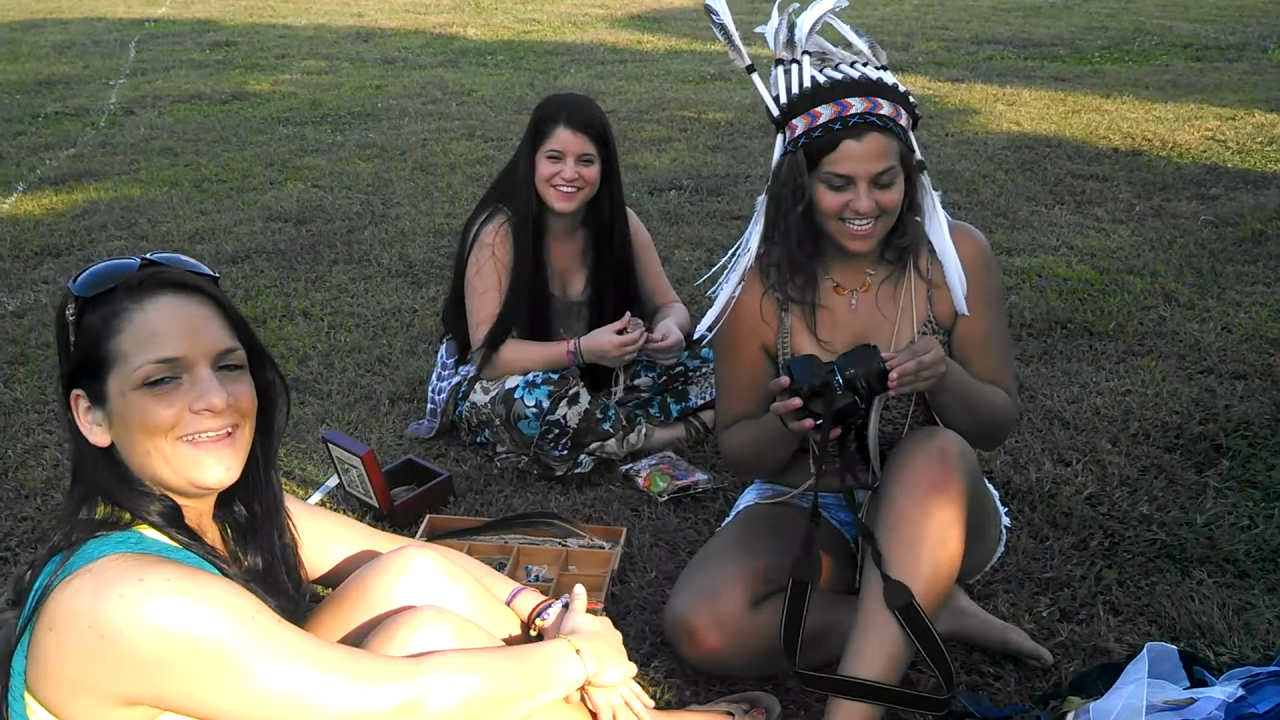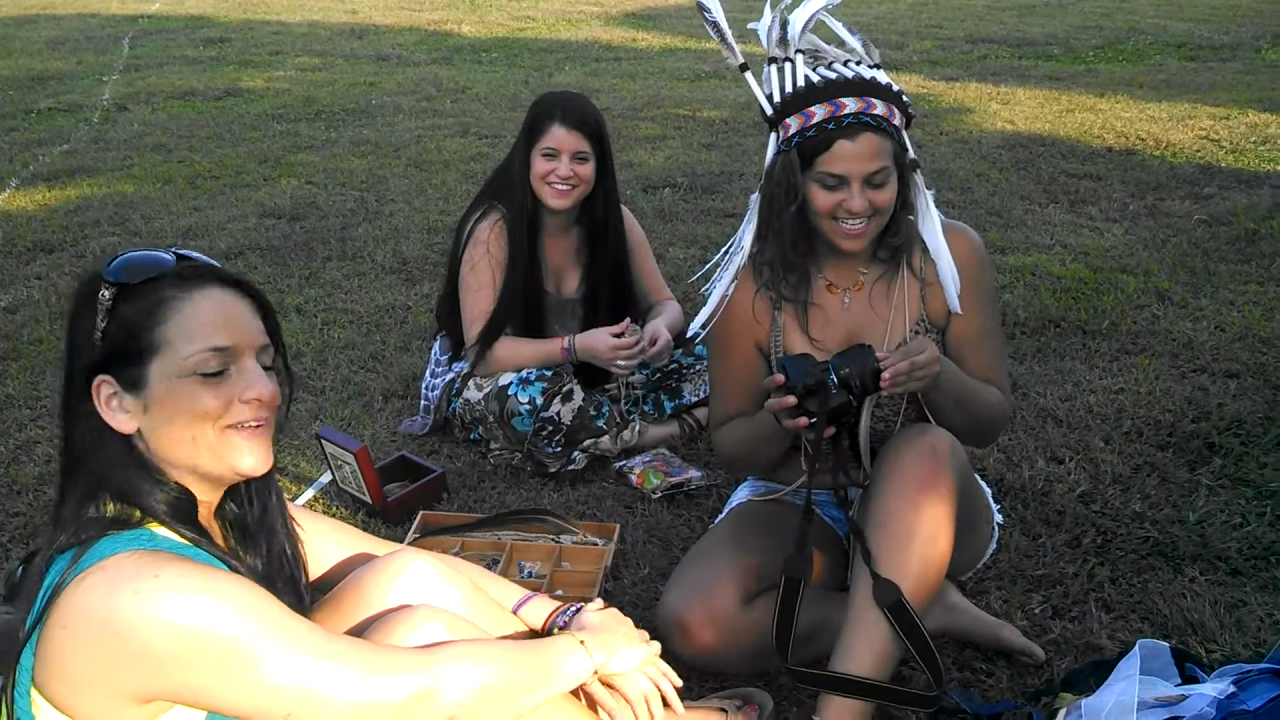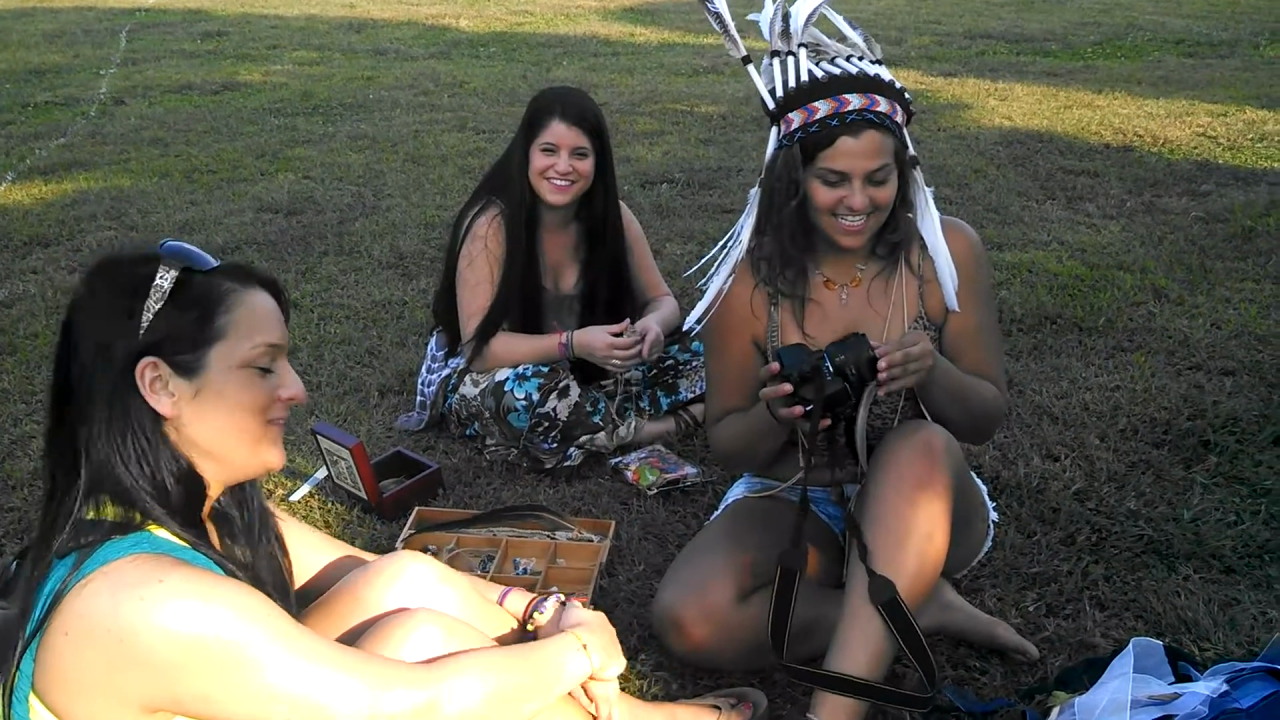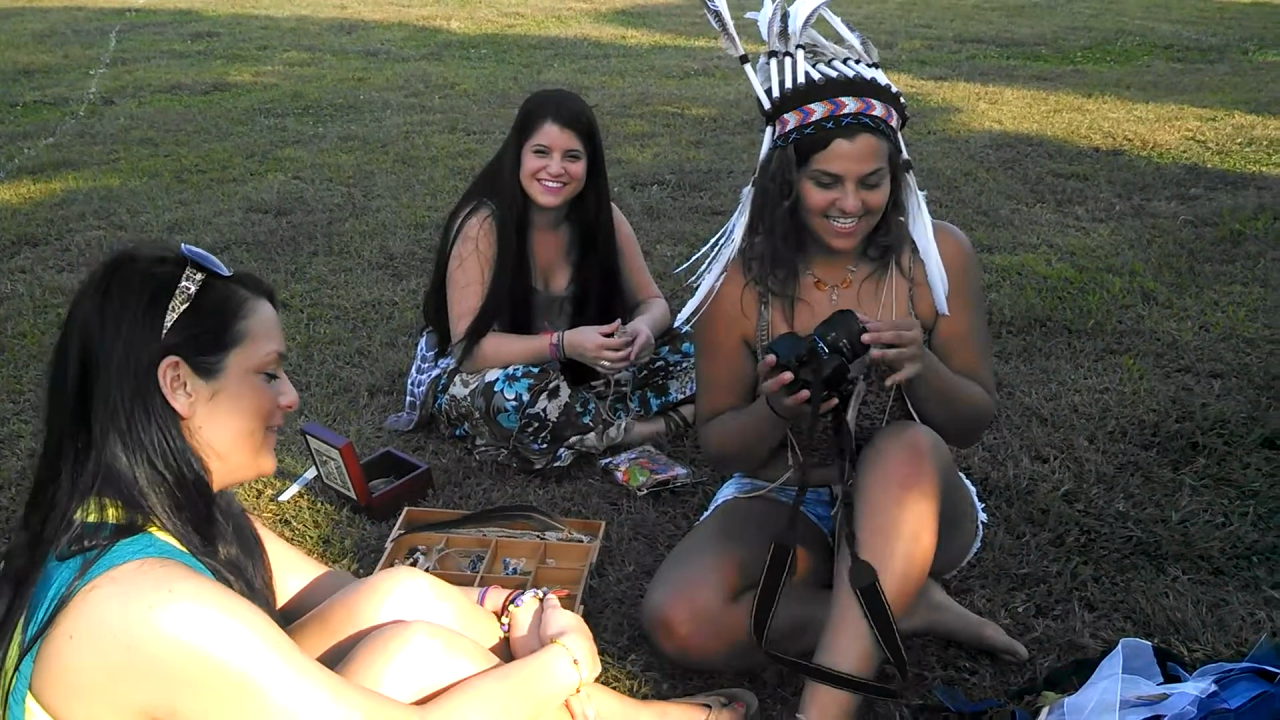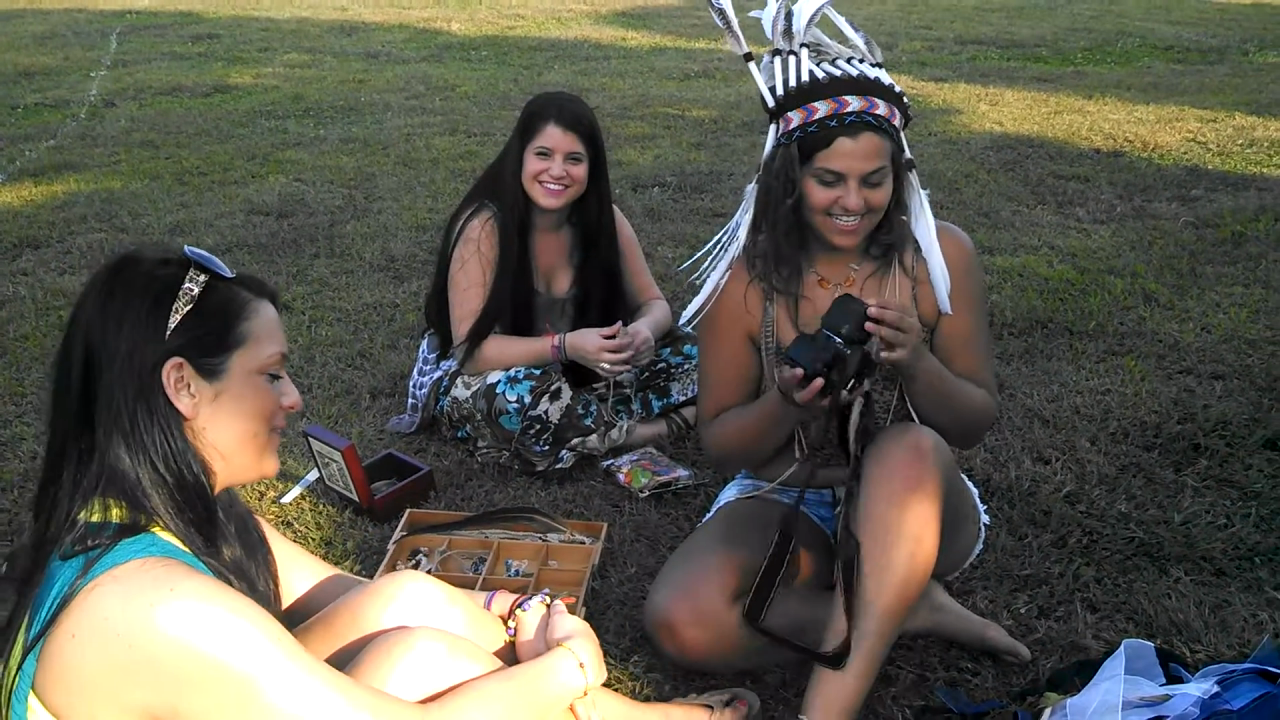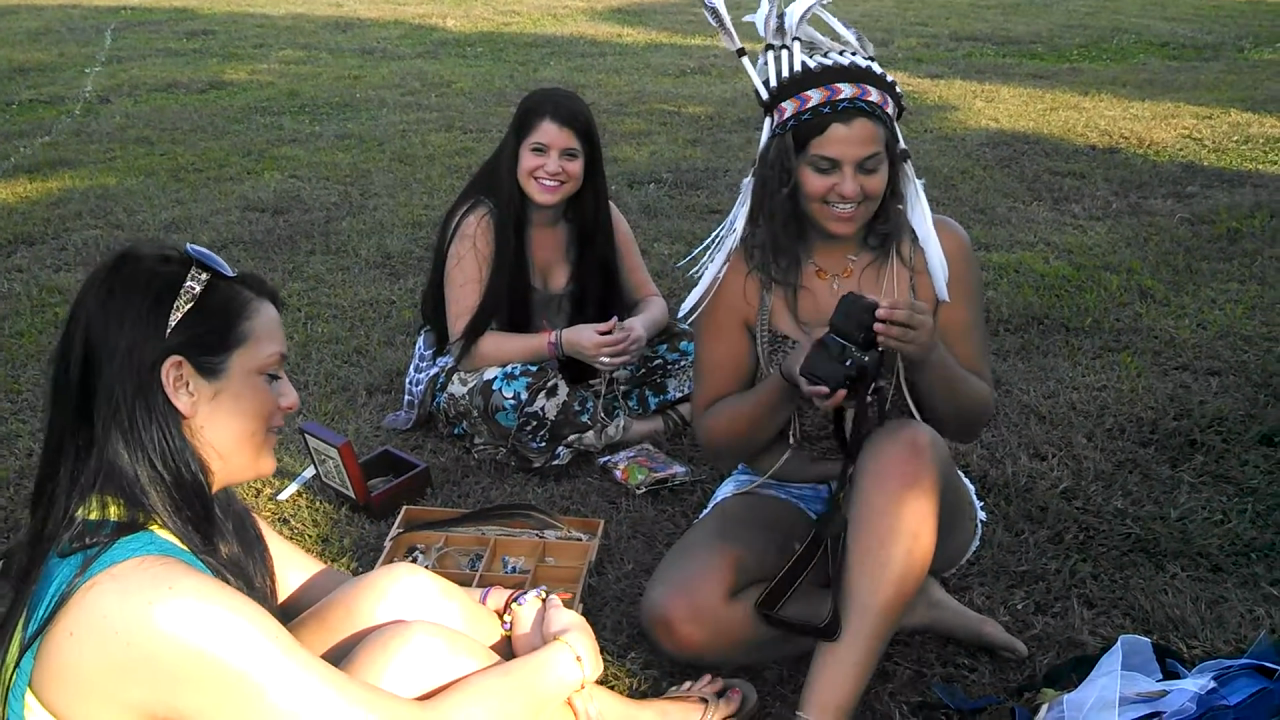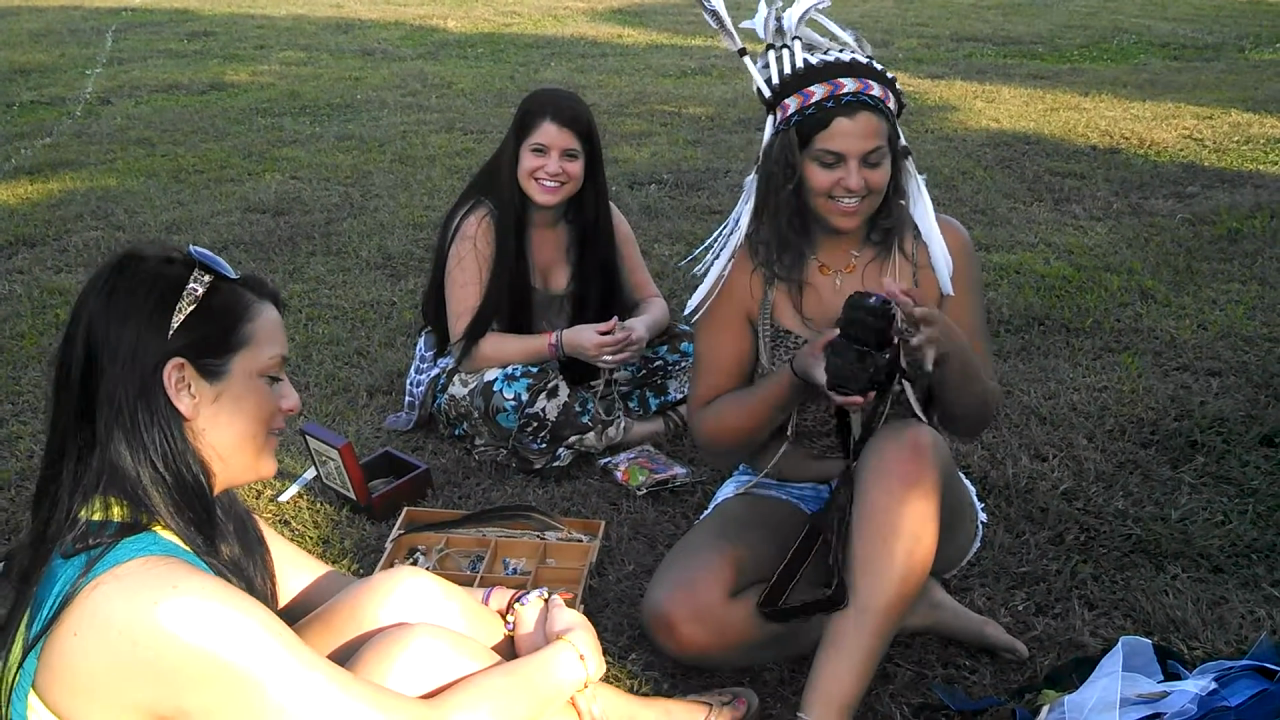
dt=0.2s
person 1, frame 1
left shoulder: (234, 507)
right shoulder: (127, 599)
left elbow: (422, 563)
left wrist: (551, 618)
right wrist: (577, 655)
left knee: (413, 580)
right knee: (419, 632)
person 1, frame 2
left shoulder: (225, 505)
right shoulder: (140, 597)
left elbow: (410, 569)
left wrist: (573, 622)
right wrist: (590, 650)
left knee: (411, 584)
right knee: (417, 631)
person 1, frame 3
left shoulder: (201, 506)
right shoulder: (141, 604)
left elbow: (369, 575)
left wrist: (543, 616)
right wrist: (580, 647)
left knee: (409, 580)
right knee: (419, 637)
person 1, frame 4
left shoulder: (167, 514)
right shoulder: (149, 608)
left elbow: (345, 596)
left wrist: (511, 618)
left knee: (402, 595)
right knee: (412, 654)
person 1, frame 5
left shoulder: (173, 513)
right shoulder: (152, 607)
left elbow: (368, 600)
left wrist: (519, 623)
left knee: (408, 602)
right knee: (417, 656)
person 1, frame 6
left shoulder: (170, 510)
right shoulder: (150, 606)
left elbow: (364, 597)
left wrist: (514, 618)
right wrist: (565, 657)
left knee: (403, 594)
right knee: (412, 650)
person 1, frame 7
left shoulder: (161, 514)
right shoulder: (152, 606)
left elbow: (348, 596)
left wrist: (517, 617)
right wrist: (567, 657)
left knee: (406, 596)
right knee: (417, 653)
person 2, frame 1
left shoulder: (957, 256)
right shoulder: (761, 284)
left elbow: (997, 424)
right elbow: (736, 449)
left wrist: (943, 379)
right wrist: (785, 427)
left hip: (933, 515)
right hip: (804, 512)
left knee: (936, 451)
right knee: (700, 627)
right ankle: (934, 614)
person 2, frame 2
left shoulder: (950, 254)
right shoulder: (754, 282)
left elbow: (991, 422)
right elbow: (731, 449)
left wrist: (938, 377)
right wrist: (778, 425)
left hip: (924, 513)
right hip: (797, 509)
left knee: (925, 448)
right knee: (693, 623)
right ankle: (924, 611)
person 2, frame 3
left shoulder: (948, 251)
right shoulder: (752, 277)
left elbow: (987, 419)
right elbow: (727, 444)
left wrist: (934, 372)
right wrist: (775, 418)
left hip: (923, 508)
right hip: (793, 505)
left knee: (920, 444)
right knee: (688, 618)
right ankle: (919, 608)
person 2, frame 4
left shoulder: (938, 254)
right shoulder: (743, 277)
left elbow: (974, 424)
right elbow: (717, 444)
left wrist: (921, 367)
right wrist: (775, 411)
left hip: (909, 508)
right hip: (781, 508)
left knee: (907, 447)
right knee: (677, 619)
right ankle: (909, 608)
person 2, frame 5
left shoulder: (941, 255)
right shoulder: (748, 276)
left elbow: (975, 426)
right elbow: (720, 443)
left wrist: (916, 364)
right wrist: (787, 403)
left hip: (912, 507)
right hip: (784, 506)
left knee: (909, 447)
right knee: (679, 621)
right ankle: (909, 610)
person 2, frame 6
left shoulder: (937, 247)
right shoulder: (745, 267)
left elbow: (970, 420)
right elbow: (714, 434)
left wrist: (927, 355)
right wrist: (787, 384)
left hip: (908, 506)
right hip: (780, 500)
left knee: (906, 444)
right knee: (675, 617)
right ankle: (906, 606)
person 2, frame 7
left shoulder: (937, 245)
right shoulder: (748, 265)
left elbow: (973, 418)
right elbow: (711, 435)
left wrist: (949, 350)
right wrist: (796, 374)
left hip: (910, 505)
right hip: (781, 502)
left knee: (908, 445)
right knee: (677, 616)
right ankle: (908, 606)
person 3, frame 1
left shoulder: (618, 221)
right shoulder: (499, 230)
left elbow: (669, 306)
right elbow: (488, 354)
left wrist: (668, 329)
right wrist: (580, 350)
left hip: (591, 377)
right hip: (498, 386)
left knee: (702, 356)
right knee: (536, 404)
right ankle: (674, 431)
person 3, frame 2
left shoulder: (613, 219)
right shoulder: (494, 227)
left elbow: (663, 304)
right elbow: (482, 351)
left wrist: (659, 329)
right wrist: (574, 349)
left hip: (586, 375)
right hip: (491, 383)
left knee: (697, 354)
right knee: (530, 400)
right ankle: (669, 428)
person 3, frame 3
left shoulder: (611, 216)
right shoulder: (492, 223)
left elbow: (661, 301)
right elbow: (479, 347)
left wrist: (652, 326)
right wrist: (572, 345)
left hip: (580, 372)
right hip: (489, 380)
left knee: (693, 349)
right knee: (525, 397)
right ankle: (664, 425)
person 3, frame 4
left shoulder: (602, 217)
right shoulder: (483, 224)
left elbow: (651, 303)
right elbow: (469, 347)
left wrist: (642, 329)
right wrist: (563, 345)
left hip: (574, 373)
right hip: (478, 379)
left knee: (684, 349)
right knee: (516, 396)
right ankle: (655, 426)
person 3, frame 5
left shoulder: (604, 219)
right shoulder: (484, 226)
left elbow: (653, 304)
right elbow: (471, 349)
left wrist: (643, 331)
right wrist: (564, 347)
left hip: (573, 374)
right hip: (481, 380)
left knee: (686, 350)
right knee: (518, 398)
right ankle: (659, 427)
person 3, frame 6
left shoulder: (600, 215)
right shoulder: (481, 222)
left elbow: (650, 302)
right elbow: (467, 346)
left wrist: (639, 328)
right wrist: (560, 343)
left hip: (570, 371)
right hip: (477, 378)
left knee: (683, 347)
right knee: (515, 396)
right ankle: (652, 424)
person 3, frame 7
left shoulder: (600, 216)
right shoulder: (481, 223)
left elbow: (651, 303)
right elbow: (468, 347)
left wrist: (639, 328)
right wrist: (561, 343)
left hip: (573, 371)
right hip: (480, 379)
left knee: (683, 347)
right knee: (517, 399)
right ankle: (653, 425)
